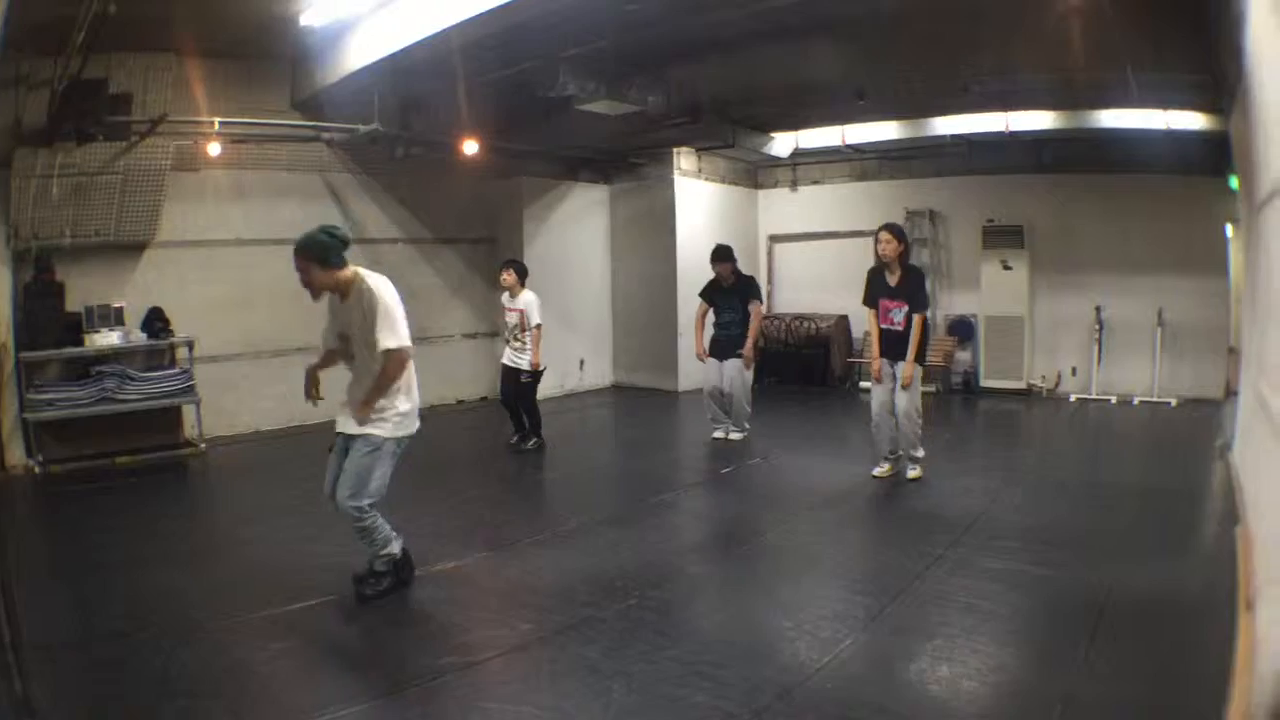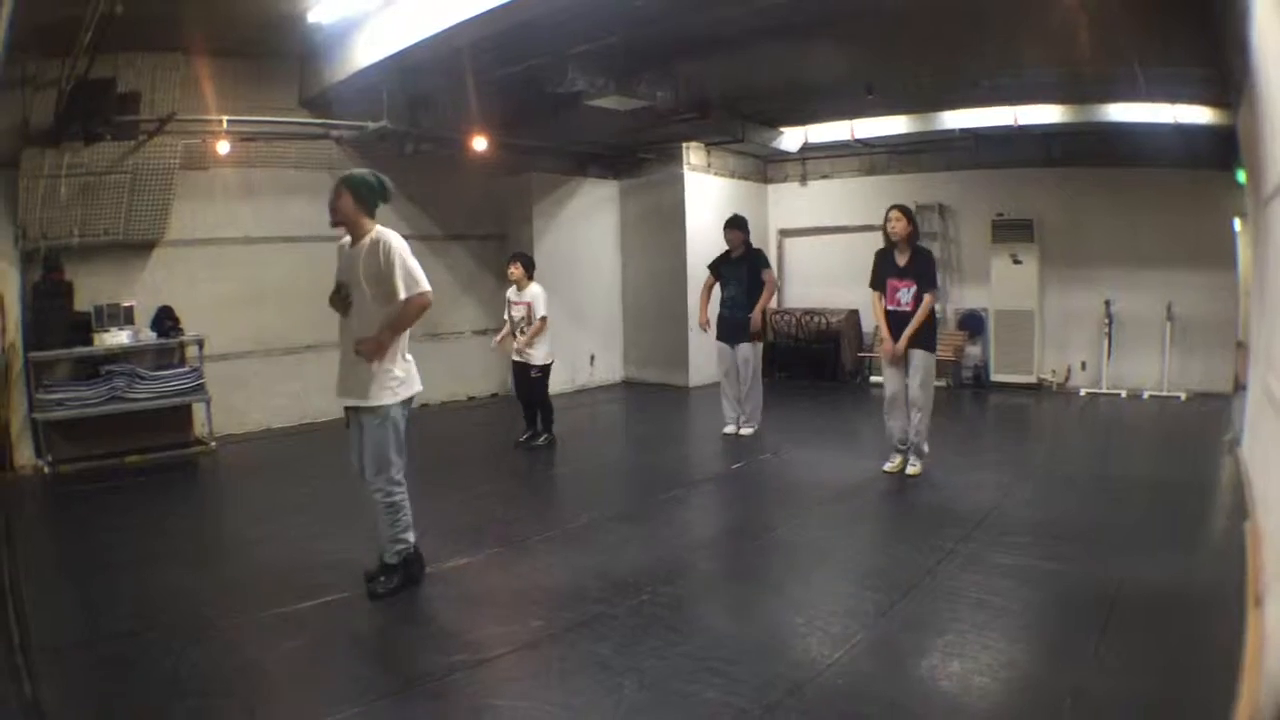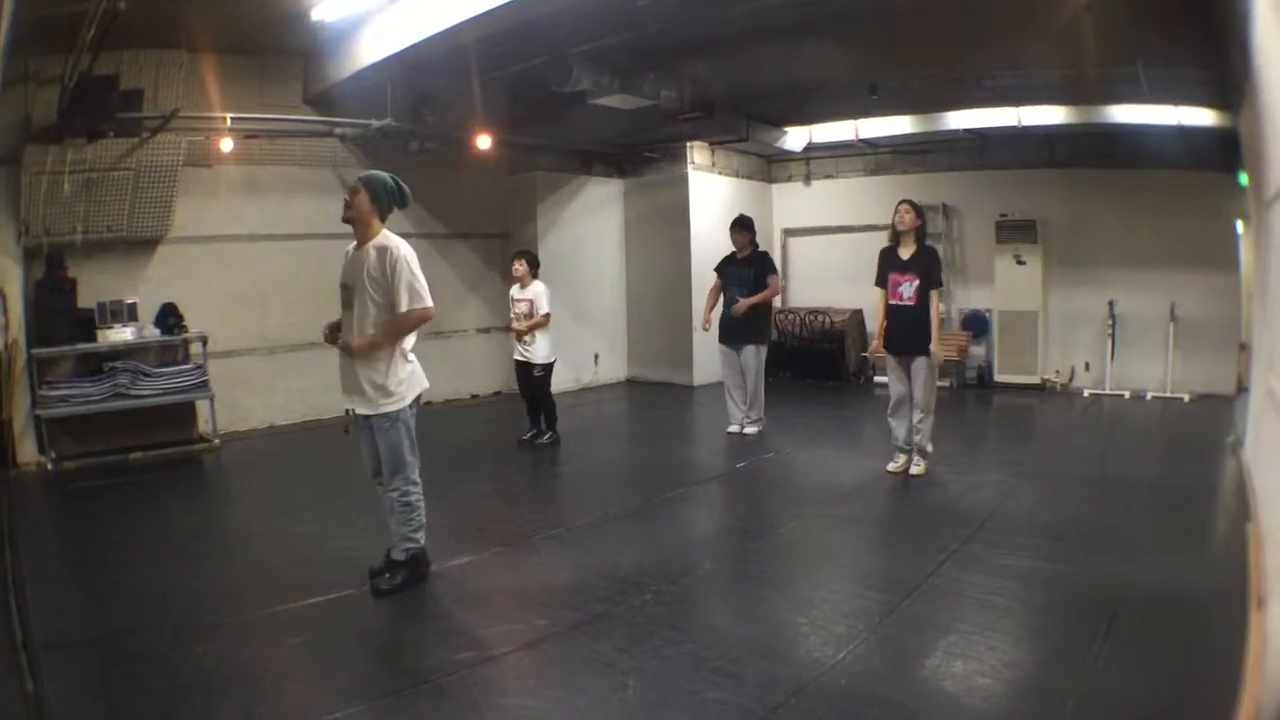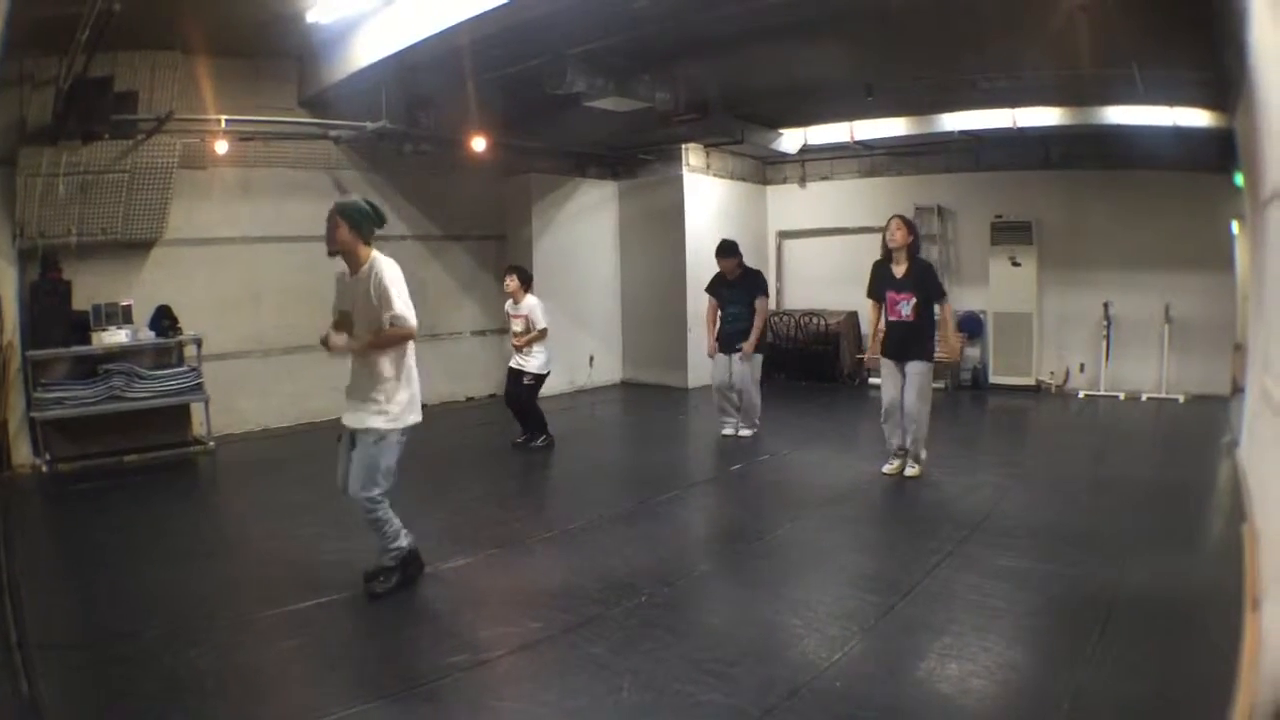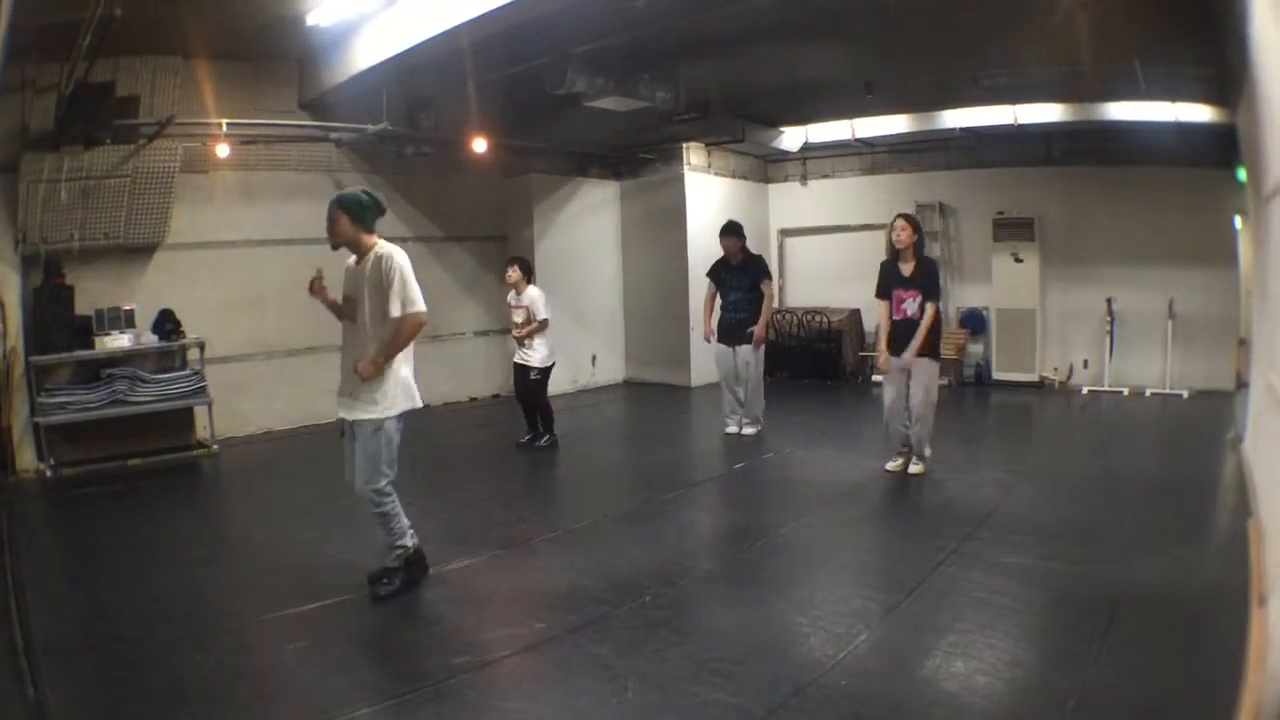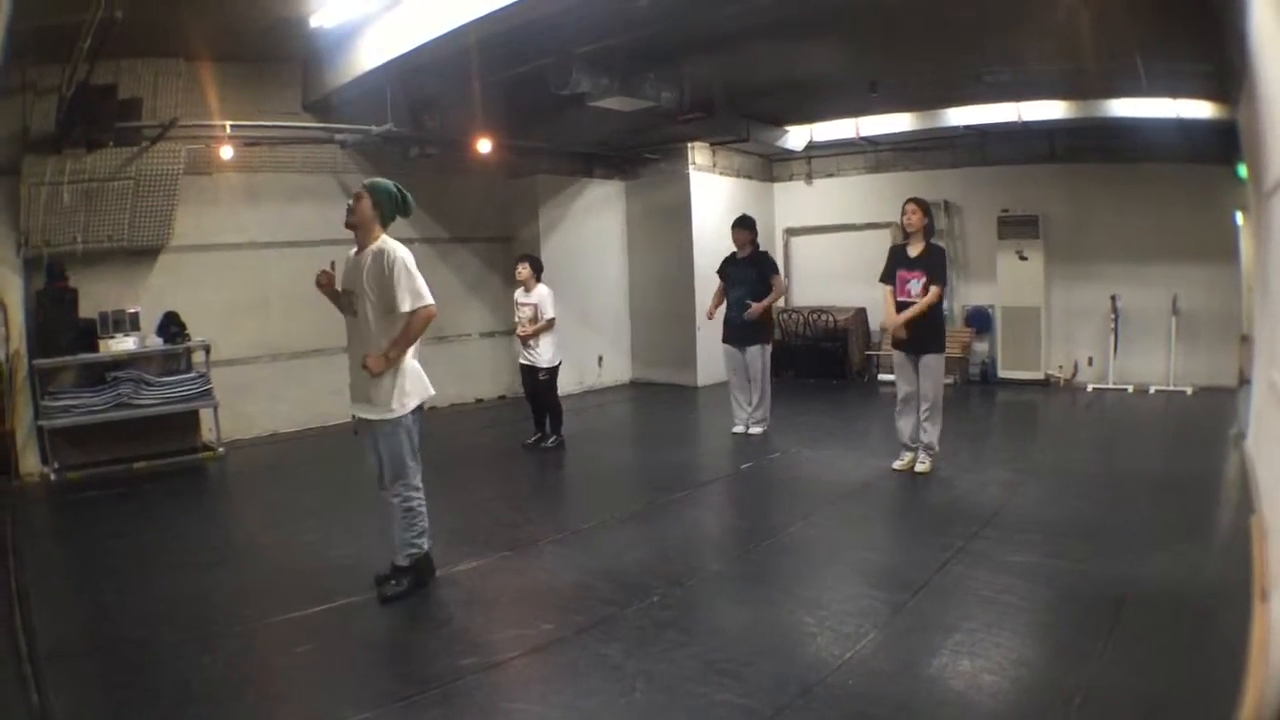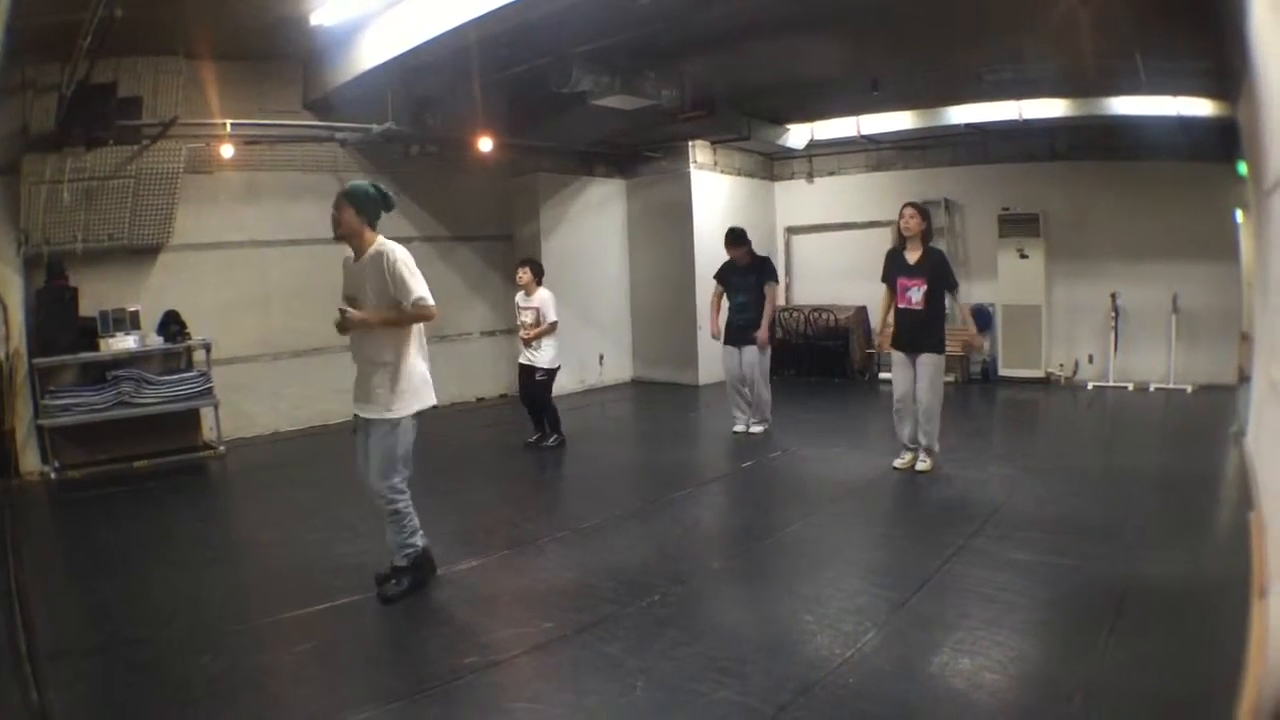
dt=0.4s
person 1, frame 1
left shoulder: (375, 290)
right shoulder: (335, 298)
left elbow: (400, 353)
left wrist: (368, 403)
right wrist: (316, 369)
left hip: (388, 414)
right hip: (359, 412)
left knee: (354, 499)
right knee: (335, 492)
left ankle: (393, 564)
right ankle: (388, 556)
person 1, frame 2
left shoulder: (387, 243)
right shoulder: (344, 247)
left elbow: (422, 298)
left wrist: (383, 340)
right wrist: (337, 303)
left hip: (385, 382)
right hip: (356, 381)
left knee: (384, 477)
right knee: (369, 474)
left ankle: (403, 559)
right ankle: (396, 553)
person 1, frame 3
left shoulder: (394, 250)
right shoulder: (352, 252)
left elbow: (423, 311)
left wrist: (372, 343)
right wrist: (338, 329)
left hip: (392, 386)
right hip: (362, 386)
left knee: (401, 479)
right knee: (383, 477)
left ankle: (411, 557)
right ankle: (401, 552)
person 1, frame 4
left shoulder: (382, 271)
right shoulder: (344, 276)
left elbow: (405, 330)
left wrist: (351, 346)
right wrist: (334, 335)
left hip: (389, 403)
right hip: (362, 400)
left knee: (365, 490)
right knee: (352, 485)
left ankle: (402, 558)
right ankle: (396, 554)
person 1, frame 5
left shoulder: (390, 259)
right shoulder: (352, 265)
left elbow: (416, 318)
left wrist: (377, 362)
right wrist: (326, 300)
left hip: (383, 395)
right hip: (355, 394)
left knee: (372, 483)
right knee: (363, 481)
left ankle: (407, 557)
right ankle: (402, 553)
person 1, frame 6
left shoulder: (391, 254)
right shoulder: (353, 258)
left elbow: (426, 310)
left wrist: (389, 357)
right wrist: (331, 292)
left hip: (395, 391)
right hip: (367, 392)
left knee: (404, 482)
right knee: (389, 482)
left ankle: (414, 562)
right ankle: (409, 558)
person 1, frame 7
left shoulder: (391, 255)
right shoulder: (350, 261)
left elbow: (426, 309)
left wrist: (368, 319)
right wrist: (348, 320)
left hip: (398, 388)
right hip: (370, 388)
left knee: (388, 482)
right knee: (375, 479)
left ankle: (413, 561)
right ankle: (409, 556)
person 2, frame 1
left shoulder: (915, 275)
right shoulder: (874, 275)
left elbow: (918, 320)
right elbow: (872, 316)
left wrist: (910, 362)
right wrist: (875, 356)
left hip: (908, 351)
right hip: (884, 351)
left knee: (906, 407)
right knee: (879, 408)
left ankle: (914, 458)
right ankle: (889, 458)
person 2, frame 2
left shoulder: (923, 256)
right shoulder: (882, 257)
left elbow: (928, 300)
right elbow: (877, 298)
left wrist: (905, 338)
right wrist: (885, 336)
left hip: (920, 336)
right hip: (892, 334)
left knee: (918, 396)
right knee: (892, 395)
left ankle: (916, 453)
right ankle: (899, 450)
person 2, frame 3
left shoulder: (928, 254)
right shoulder: (886, 255)
left elbow: (935, 298)
right elbow: (884, 296)
left wrist: (935, 341)
right wrist: (878, 335)
left hip: (920, 340)
right hip: (894, 339)
left knee: (922, 400)
right knee: (898, 398)
left ankle: (920, 454)
right ankle: (901, 451)
person 2, frame 4
left shoulder: (923, 268)
right shoulder: (879, 268)
left elbow: (943, 304)
left wrist: (951, 338)
right wrist: (873, 341)
left hip: (919, 348)
right hip: (892, 348)
left knee: (914, 407)
right knee: (890, 405)
left ankle: (915, 457)
right ankle: (897, 454)
person 2, frame 5
left shoulder: (928, 267)
right shoulder: (887, 268)
left elbow: (930, 310)
right elbow: (884, 309)
left wrist: (913, 349)
right wrist: (882, 348)
left hip: (923, 347)
right hip: (896, 346)
left knee: (919, 404)
right knee: (891, 403)
left ankle: (919, 454)
right ankle: (902, 451)
person 2, frame 6
left shoulder: (936, 253)
right shoulder: (895, 252)
left elbow: (934, 295)
right elbow: (889, 291)
left wrist: (903, 317)
right wrist: (893, 320)
left hip: (930, 336)
right hip: (903, 336)
left knee: (930, 397)
right knee: (905, 395)
left ankle: (927, 451)
right ankle: (909, 449)
person 2, frame 7
left shoulder: (936, 257)
right shoulder: (893, 256)
left elbow: (954, 293)
left wrist: (970, 327)
right wrist: (880, 329)
left hip: (930, 339)
right hip: (902, 338)
left knee: (927, 398)
right knee: (902, 397)
left ankle: (927, 450)
right ankle: (908, 448)
person 3, frame 1
left shoulder: (748, 284)
right shoulder: (712, 286)
left elbow: (756, 314)
right elbow: (700, 315)
left wrist: (749, 345)
right wrist: (699, 343)
left hip: (740, 348)
right hip: (717, 346)
left knee: (734, 389)
right knee: (711, 388)
left ankle: (738, 427)
right ankle: (721, 425)
person 3, frame 2
left shoulder: (756, 256)
right shoulder: (722, 260)
left elbow: (771, 282)
right elbow: (707, 286)
left wrist: (758, 310)
right wrist: (703, 312)
left hip: (748, 327)
right hip: (725, 326)
left knee: (749, 376)
right knee: (727, 375)
left ankle: (750, 421)
right ankle: (731, 420)
person 3, frame 3
left shoulder: (762, 259)
right shoulder: (727, 261)
left elbow: (774, 288)
right elbow: (716, 288)
left wrist: (749, 302)
right wrist: (707, 312)
left hip: (754, 329)
right hip: (728, 327)
left knee: (753, 376)
right knee: (731, 377)
left ankle: (754, 421)
right ankle: (737, 419)
person 3, frame 4
left shoulder: (755, 278)
right shoulder: (717, 280)
left elbow: (761, 311)
right elbow: (712, 309)
left wrist: (752, 342)
right wrist: (711, 339)
left hip: (748, 342)
right hip: (725, 340)
left knee: (745, 384)
right knee: (719, 383)
left ankle: (748, 423)
right ankle: (730, 422)
person 3, frame 5
left shoulder: (756, 263)
right shoulder: (719, 266)
left elbow: (768, 294)
right elbow: (710, 295)
left wrist: (762, 325)
right wrist: (707, 324)
left hip: (749, 330)
right hip: (726, 330)
left knee: (749, 377)
right knee: (727, 376)
left ankle: (752, 421)
right ankle: (733, 419)
person 3, frame 6
left shoulder: (763, 260)
right shoulder: (728, 262)
left elbow: (780, 289)
right elbow: (721, 290)
left wrist: (762, 305)
right wrist: (713, 306)
left hip: (757, 329)
right hip: (732, 329)
left knee: (758, 377)
right knee: (736, 377)
left ankle: (758, 421)
right ankle: (741, 420)
person 3, frame 7
left shoulder: (763, 265)
right shoulder: (727, 268)
left elbow: (770, 297)
right elbow: (717, 296)
left wrist: (764, 329)
right wrist: (715, 323)
left hip: (755, 333)
right hip: (733, 332)
left knee: (755, 377)
right knee: (733, 377)
left ankle: (760, 419)
right ankle: (741, 418)
person 4, frame 1
left shoulder: (529, 298)
right shoulder: (504, 297)
left elbow: (536, 328)
left wrist: (535, 354)
right wrist: (508, 339)
left hip: (528, 360)
right hip: (510, 357)
left knee: (527, 399)
right knee: (507, 396)
left ankle: (536, 437)
right ankle: (520, 431)
person 4, frame 2
left shoulder: (536, 291)
right shoulder: (510, 293)
left elbow: (542, 321)
left wrist: (526, 341)
right wrist: (500, 336)
left hip: (538, 354)
right hip: (519, 354)
left knee: (539, 394)
right knee: (523, 394)
left ankle: (547, 433)
right ankle: (531, 429)
person 4, frame 3
left shoulder: (539, 289)
right shoulder: (514, 290)
left elbow: (545, 318)
left wrist: (525, 326)
right wrist: (514, 326)
left hip: (540, 353)
right hip: (521, 352)
left knee: (542, 393)
right knee: (527, 393)
left ankle: (551, 431)
right ankle: (535, 428)
person 4, frame 4
left shoulder: (533, 303)
right shoulder: (508, 305)
left elbow: (542, 331)
left wrist: (523, 341)
right wrist: (513, 340)
left hip: (535, 362)
right hip: (518, 361)
left knee: (527, 401)
right knee: (511, 399)
left ankle: (544, 435)
right ankle: (528, 432)
person 4, frame 5
left shoulder: (534, 294)
right shoulder: (511, 297)
left elbow: (544, 322)
left wrist: (525, 332)
right wrist: (515, 332)
left hip: (539, 356)
right hip: (521, 356)
left knee: (537, 396)
right knee: (522, 396)
left ankle: (549, 434)
right ankle: (533, 431)
person 4, frame 6
left shoulder: (543, 292)
right shoulder: (518, 294)
left elbow: (550, 321)
left wrist: (530, 331)
right wrist: (519, 330)
left hip: (545, 356)
right hip: (526, 356)
left knee: (548, 396)
right knee: (532, 397)
left ankle: (556, 435)
right ankle: (540, 432)
person 4, frame 7
left shoulder: (545, 296)
right shoulder: (519, 297)
left elbow: (553, 325)
left wrist: (533, 334)
right wrist: (522, 333)
left hip: (545, 357)
right hip: (527, 356)
left knee: (542, 397)
right knee: (526, 397)
left ankle: (556, 433)
right ankle: (540, 431)
